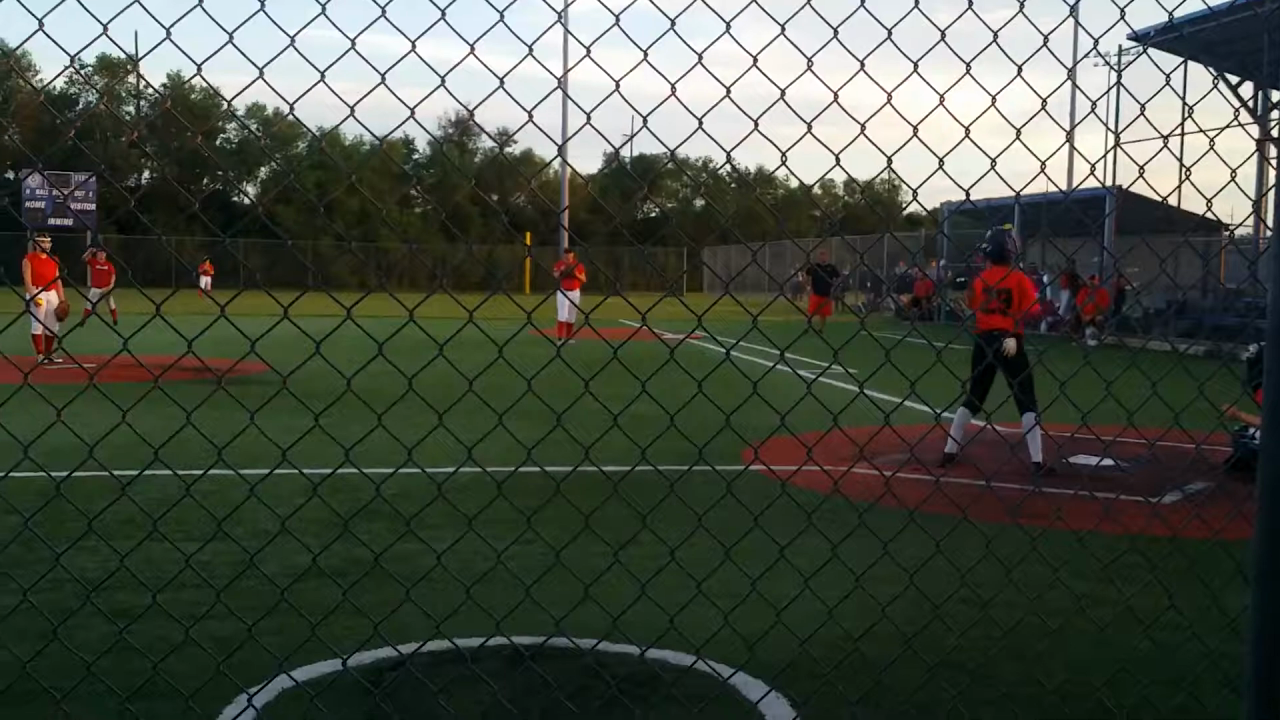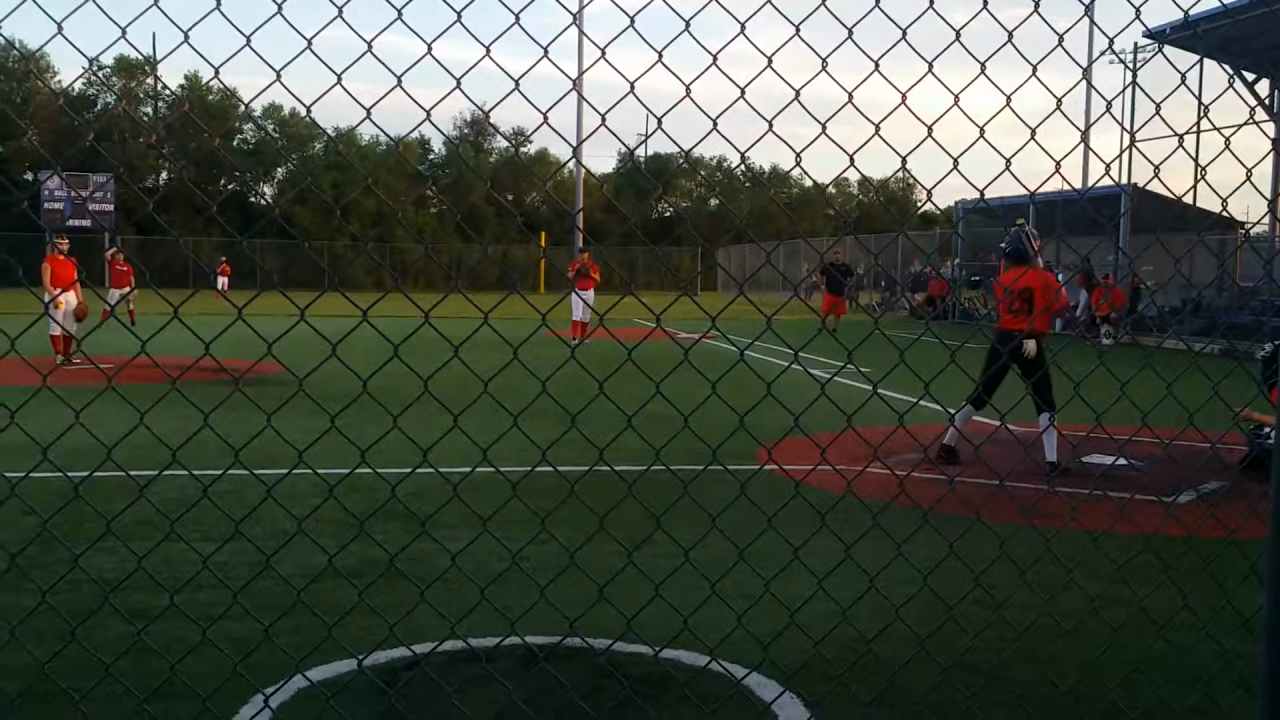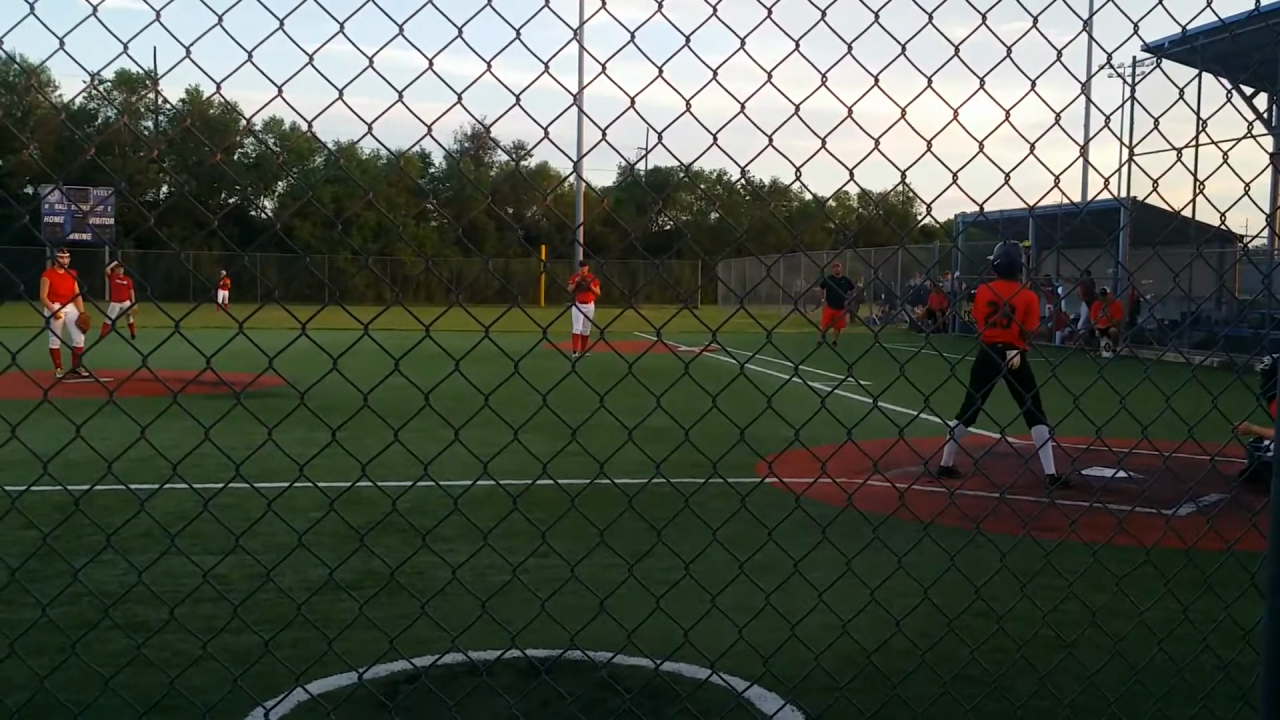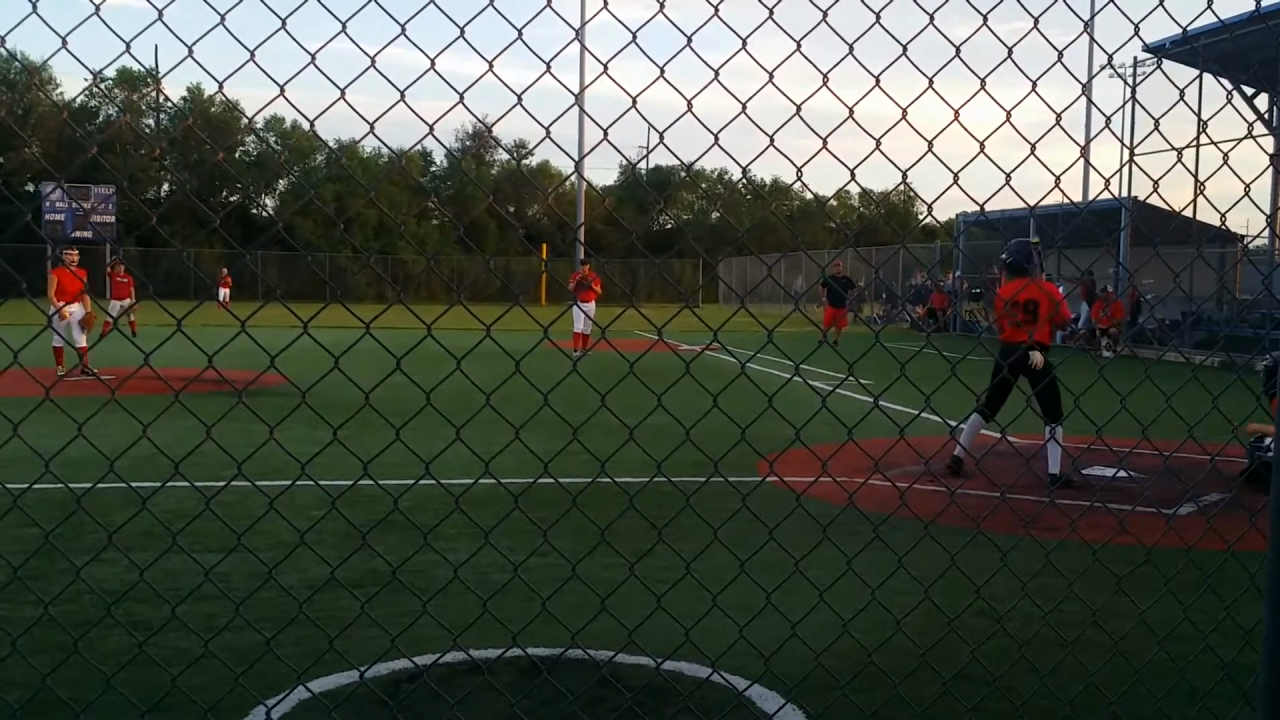
dt=0.4s
person 1, frame 1
left shoulder: (979, 280)
right shoulder: (1021, 279)
right elbow: (1029, 315)
left hip: (984, 341)
right hip: (1010, 342)
left knee: (973, 398)
right knee: (1026, 401)
left ankle: (950, 452)
right ankle: (1037, 462)
person 1, frame 2
left shoulder: (1002, 280)
right shoulder: (1044, 278)
right elbow: (1059, 308)
left hip: (1003, 340)
right hip: (1030, 343)
left knee: (980, 395)
right knee: (1045, 402)
left ankle: (947, 445)
right ankle: (1052, 462)
person 1, frame 3
left shoulder: (983, 291)
right shoulder: (1028, 296)
right elbow: (1029, 333)
left hip: (987, 354)
right hip: (1014, 356)
left knee: (969, 410)
right knee: (1035, 413)
left ankle: (945, 464)
right ankle: (1051, 474)
person 1, frame 4
left shoulder: (1002, 293)
right shoulder: (1048, 290)
left elbow: (1001, 326)
right elbow: (1062, 322)
left hip: (1008, 353)
right hip: (1036, 354)
left knee: (986, 407)
right knee: (1053, 415)
left ankle: (957, 457)
right ankle: (1054, 474)
